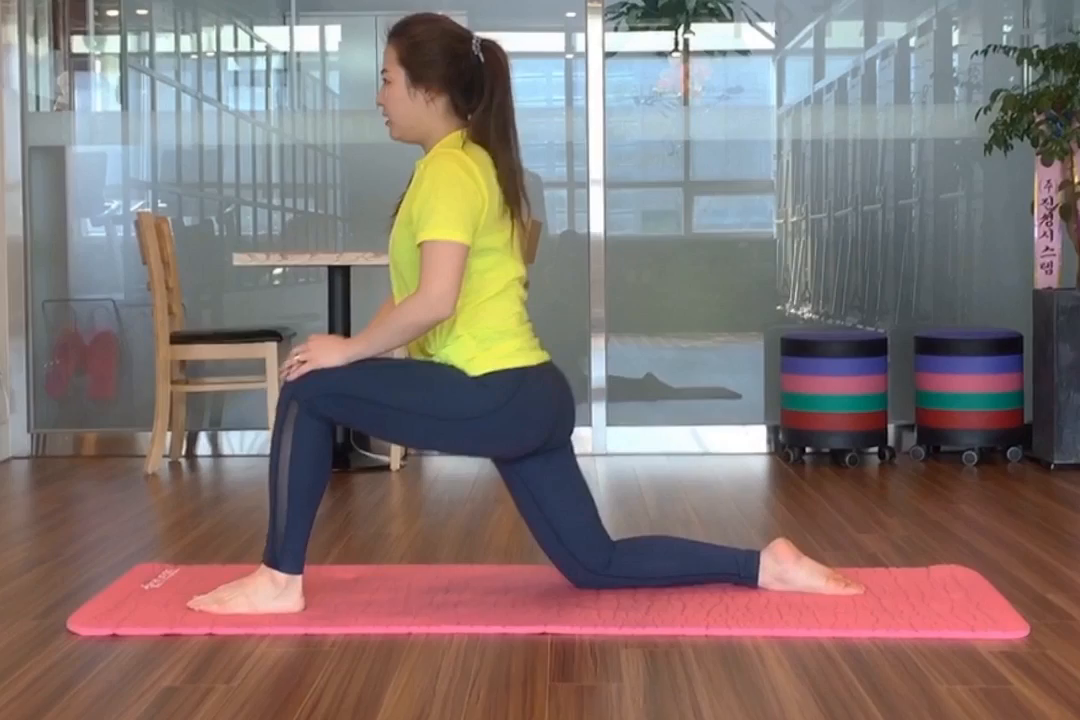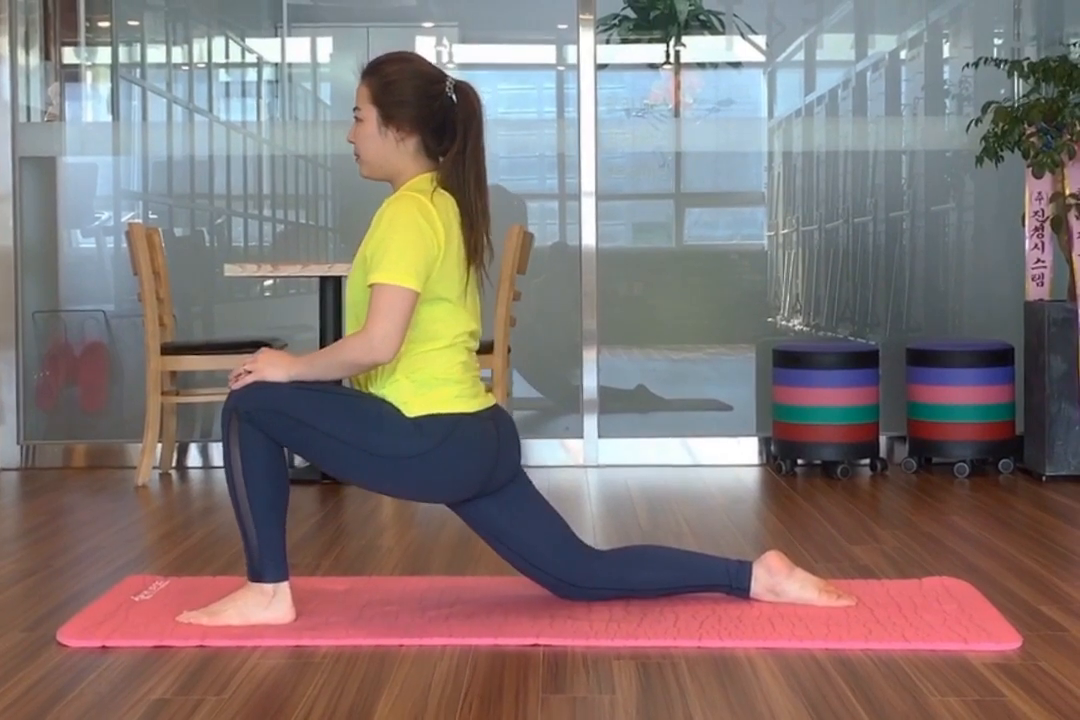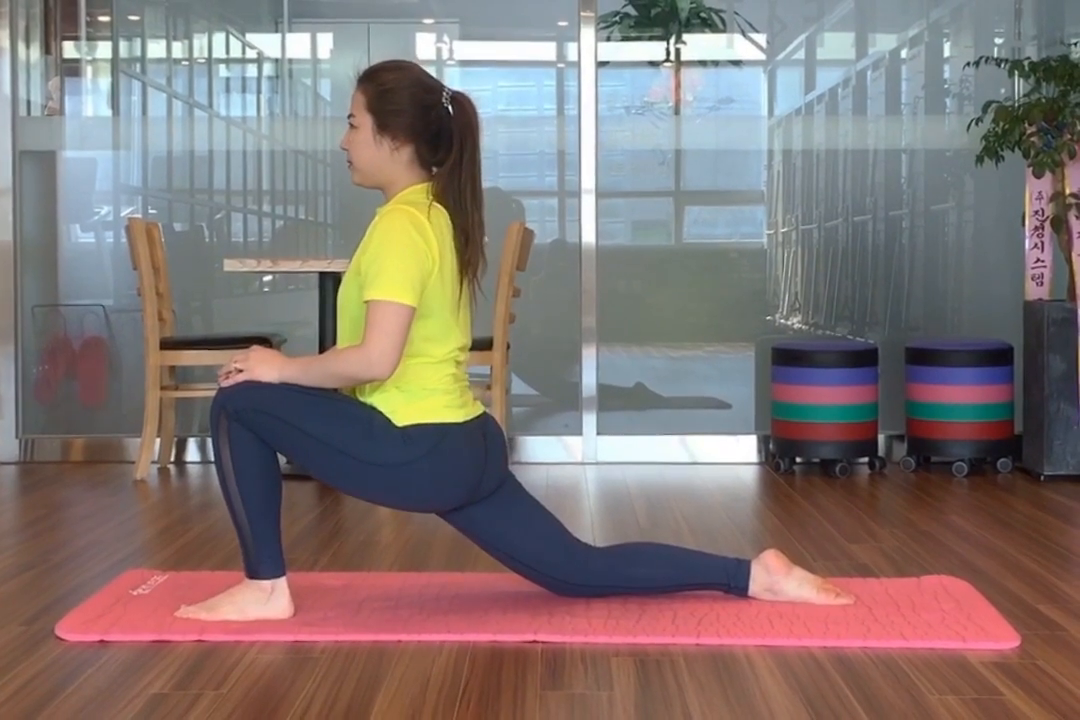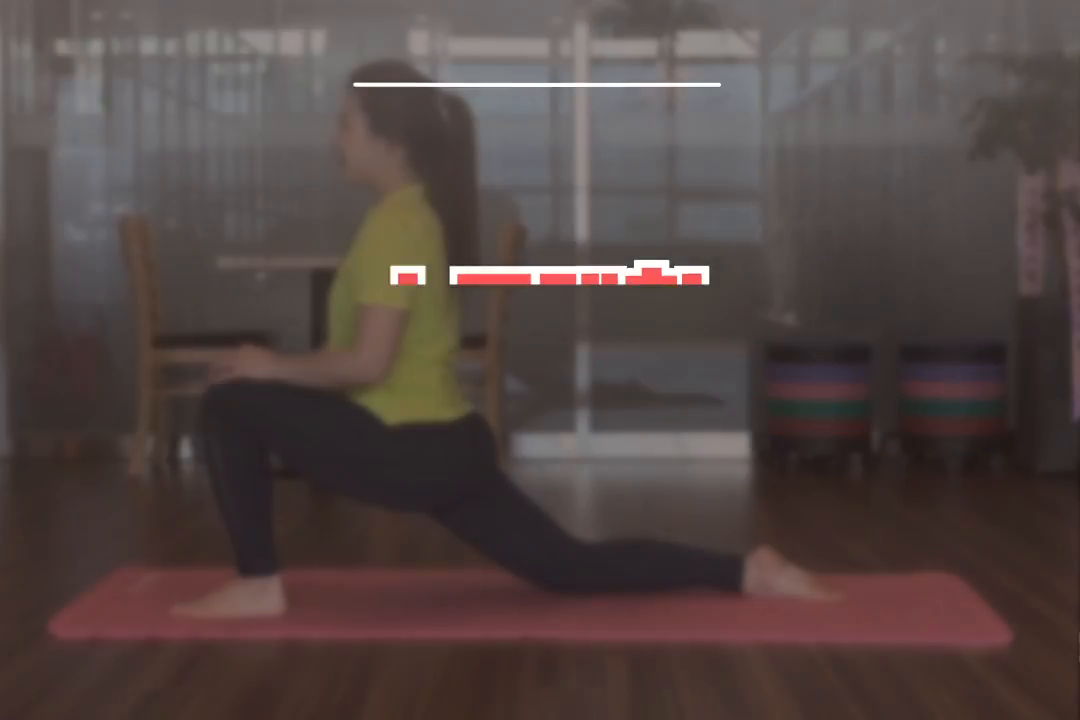
dt=0.7s
person 1, frame 1
left shoulder: (447, 168)
right shoulder: (476, 160)
left elbow: (436, 303)
left wrist: (349, 349)
right wrist: (365, 346)
left hip: (491, 397)
right hip: (529, 395)
left knee: (309, 390)
right knee: (596, 565)
left ankle: (280, 580)
right ankle: (763, 568)
person 1, frame 2
left shoulder: (408, 212)
right shoulder: (444, 203)
left elbow: (378, 345)
left wrist: (291, 365)
right wrist: (306, 369)
left hip: (431, 442)
right hip: (476, 437)
left knee: (251, 404)
right knee: (581, 574)
left ankle: (267, 593)
right ankle: (753, 576)
person 1, frame 3
left shoulder: (400, 224)
right shoulder: (436, 213)
left elbow: (376, 360)
left wrist: (282, 368)
right wrist: (296, 368)
left hip: (420, 451)
right hip: (461, 445)
left knee: (240, 403)
right knee: (579, 572)
left ankle: (265, 589)
right ankle: (755, 574)
person 1, frame 4
left shoulder: (393, 223)
right shoulder: (426, 211)
left elbow: (368, 365)
left wrist: (274, 366)
right wrist: (292, 369)
left hip: (409, 449)
right hip: (451, 443)
left knee: (230, 401)
right knee: (573, 567)
left ankle: (258, 587)
right ankle: (746, 571)
